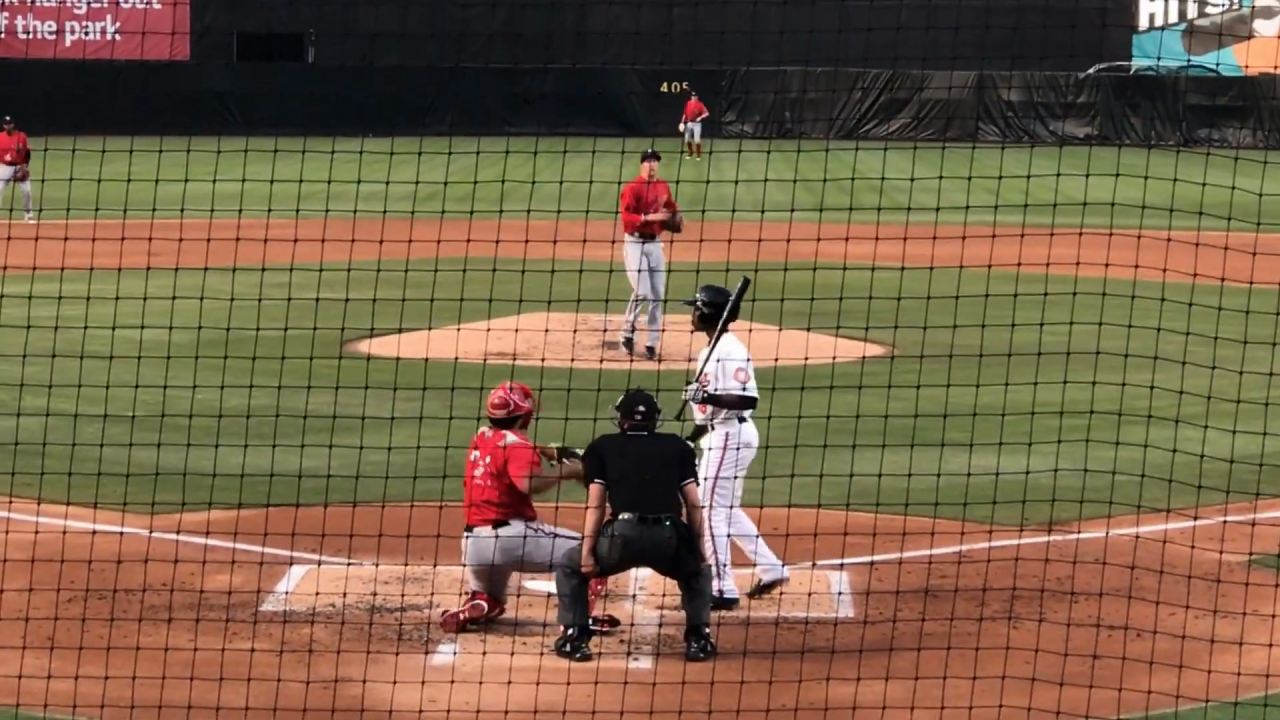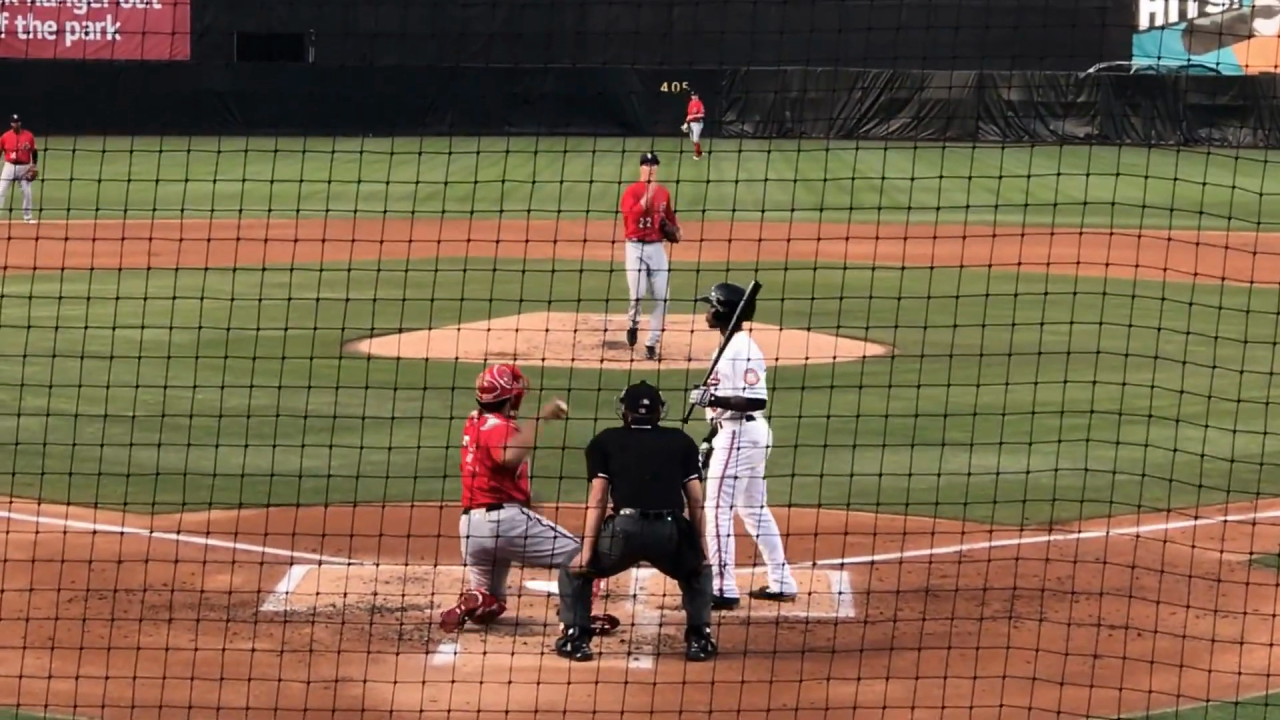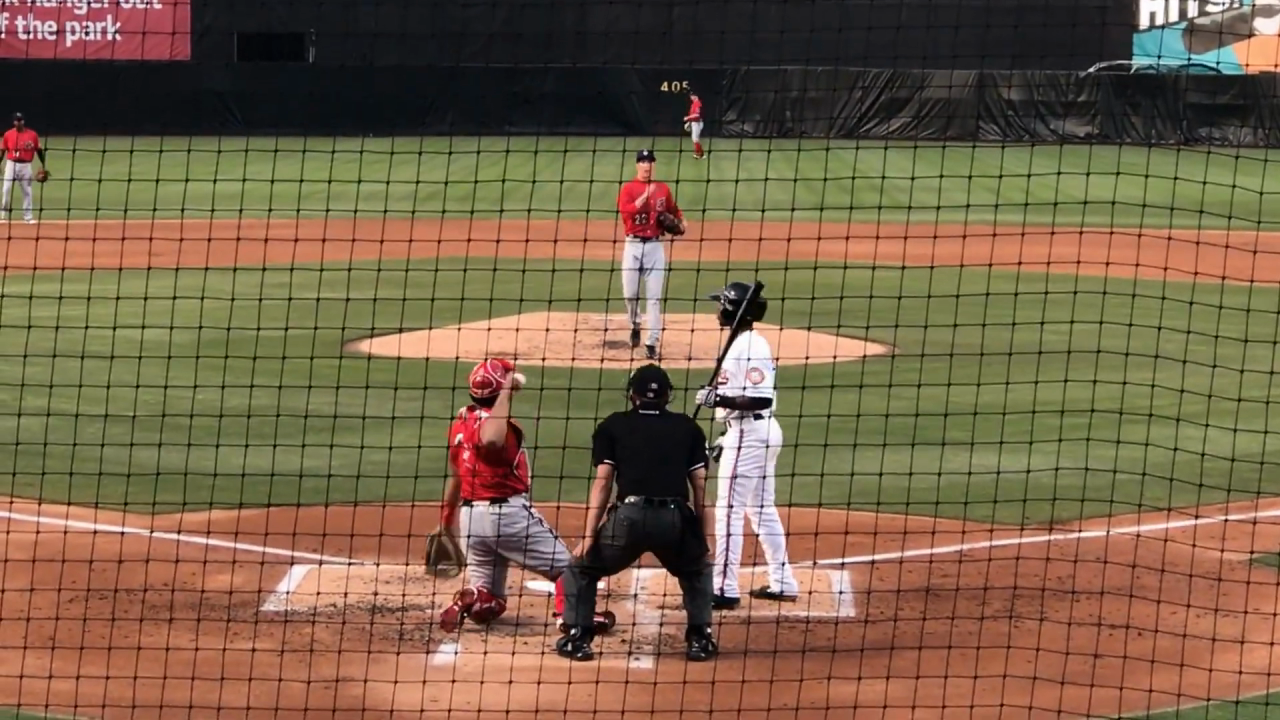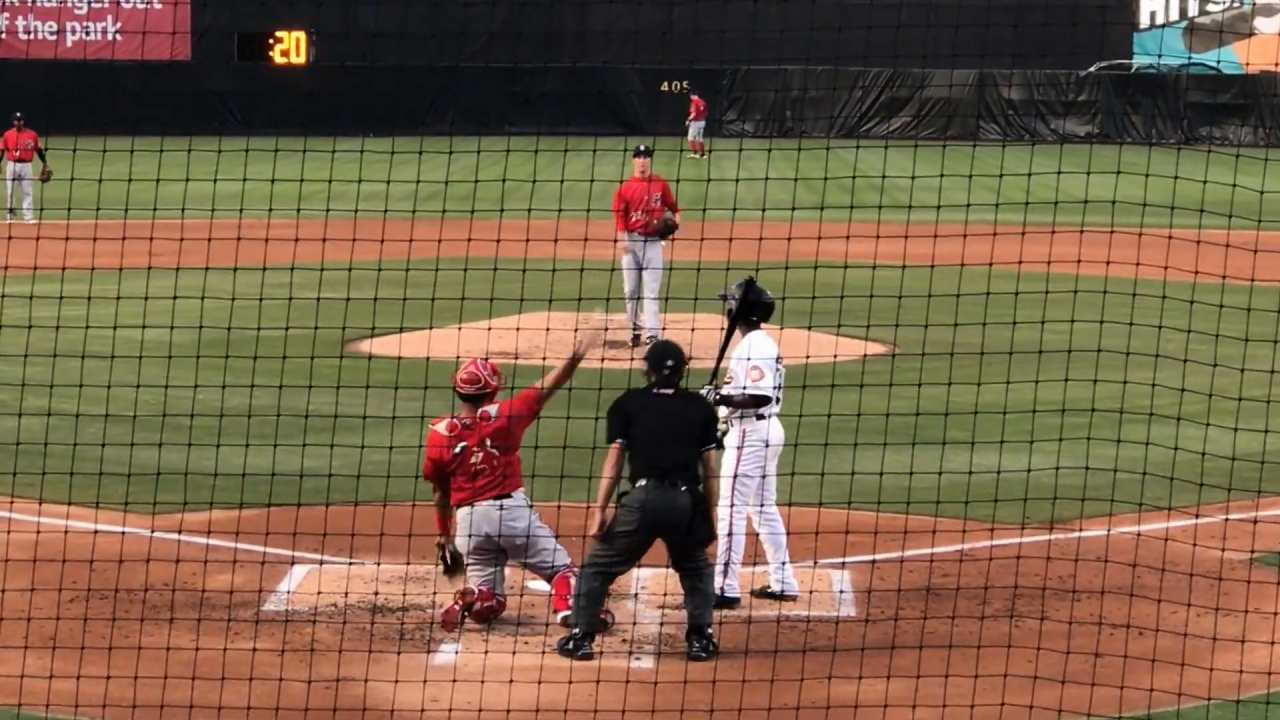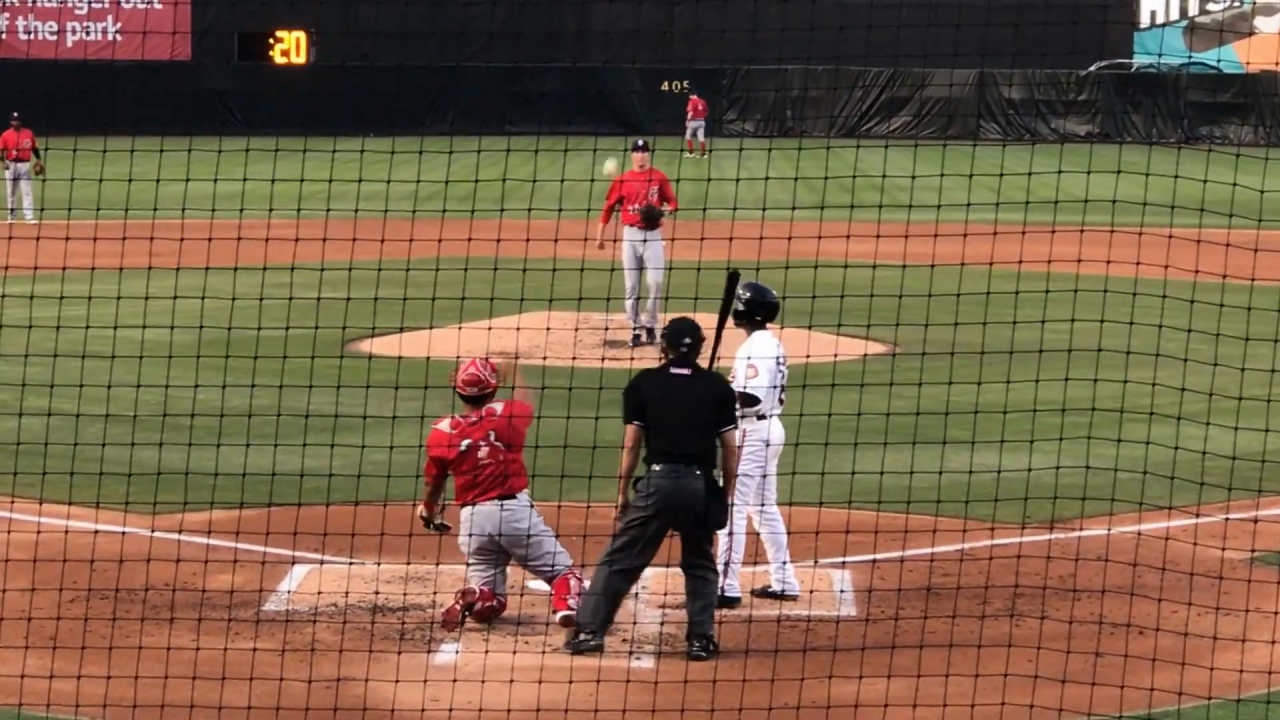
dt=0.2s
person 1, frame 1
left shoulder: (730, 350)
right shoulder: (712, 351)
left elbow: (748, 400)
left wrist: (707, 396)
right wrist: (690, 439)
left hip: (730, 437)
right hip: (721, 437)
left knee: (712, 512)
right knee: (725, 510)
left ankle: (723, 591)
right ankle: (771, 569)
person 1, frame 2
left shoulder: (742, 350)
right shoulder: (730, 347)
left elbow: (757, 401)
left wrist: (714, 400)
right wrist: (710, 440)
left hip: (740, 435)
right hip: (747, 433)
left knee: (718, 510)
right knee: (755, 510)
left ankle: (724, 590)
right ankle: (781, 582)
person 1, frame 3
left shoulder: (748, 348)
right shoulder: (747, 344)
left elbow: (763, 399)
left wrist: (720, 400)
right wrist: (725, 437)
left hip: (749, 434)
right hip: (761, 432)
left knee: (729, 510)
right knee: (761, 509)
left ankle: (725, 589)
right ankle: (783, 582)
person 1, frame 4
left shoulder: (752, 347)
right shoulder: (762, 343)
left elbow: (761, 397)
left wrist: (721, 398)
right wrist: (728, 414)
left hip: (750, 433)
right hip: (765, 430)
left knee: (731, 509)
right knee: (763, 508)
left ankle: (726, 589)
right ankle: (783, 583)
person 1, frame 5
left shoulder: (755, 347)
right shoulder: (771, 344)
left elbow: (752, 396)
left hip: (752, 432)
right hip: (768, 429)
left knee: (733, 509)
right knee: (764, 507)
left ankle: (727, 588)
right ankle: (784, 582)
person 2, frame 1
left shoulder: (602, 447)
right shoulder: (677, 446)
left elbow: (596, 503)
right elbow: (693, 504)
left wrist: (587, 553)
right wrist: (696, 550)
left hip: (623, 535)
right hip: (669, 538)
left knee: (570, 565)
right knee: (698, 570)
left ankle: (575, 637)
right ankle: (698, 638)
person 2, frame 2
left shoulder: (606, 440)
right shoulder: (680, 441)
left elbow: (598, 497)
right elbow: (696, 500)
left wrist: (587, 548)
right wrist: (699, 547)
left hip: (625, 530)
right hip: (670, 533)
left knee: (575, 567)
right knee: (698, 569)
left ankle: (576, 637)
right ankle: (699, 638)
person 2, frame 3
left shoulder: (613, 425)
right shoulder: (688, 427)
left elbow: (603, 482)
right elbow: (700, 488)
left wrist: (589, 535)
right wrist: (701, 538)
left hip: (630, 517)
right hip: (674, 519)
left knee: (581, 566)
right knee: (698, 569)
left ankle: (578, 637)
right ankle: (700, 638)
person 2, frame 4
left shoulder: (627, 403)
right shoulder: (700, 407)
left elbow: (614, 462)
right elbow: (709, 469)
left wrist: (598, 512)
right wrist: (707, 516)
left hip: (642, 498)
right hip: (685, 501)
left knee: (597, 566)
right knee: (697, 569)
left ankle: (580, 637)
right ankle: (701, 638)
person 2, frame 5
left shoulder: (644, 382)
right shoulder: (718, 386)
left elbow: (631, 445)
right elbow: (730, 448)
left wrist: (622, 493)
right wrist: (726, 493)
left hip: (657, 482)
right hip: (700, 484)
left knee: (620, 559)
right knee: (701, 565)
left ankle: (590, 630)
right ankle: (702, 638)
person 3, frame 1
left shoulder: (481, 437)
right shoulder: (516, 445)
right elbow: (529, 485)
left wrist: (544, 452)
right wrist: (567, 470)
left hip: (473, 543)
right hip: (510, 536)
left knee: (489, 604)
left ankle: (473, 609)
person 3, frame 2
left shoulder: (475, 421)
right shoulder: (498, 427)
right elbow: (510, 456)
right wrist: (541, 417)
left hip: (472, 526)
right hip: (506, 520)
left knee: (488, 605)
left ankle: (470, 604)
person 3, frame 3
left shoulder: (464, 419)
right shoulder: (489, 421)
left elbow: (455, 476)
right elbow: (491, 440)
left wrist: (447, 519)
right wrist: (507, 393)
left hip: (470, 517)
right hip: (509, 513)
left knee: (487, 605)
right knee: (567, 566)
left ankle: (468, 601)
person 3, frame 4
left shoulder: (439, 434)
right shoulder: (501, 414)
left elbow: (441, 493)
right elbow: (547, 388)
left wrist: (445, 534)
right wrist: (575, 357)
left hip: (468, 518)
right hip: (511, 510)
left knee: (487, 605)
right knee: (561, 569)
left ankle: (467, 602)
right ankle: (569, 607)
person 3, frame 5
left shoulder: (441, 433)
right shoulder: (508, 414)
left elbow: (433, 486)
right elbow: (524, 404)
left wrist: (428, 513)
right wrist: (515, 377)
left hip: (474, 518)
right hip: (515, 510)
left knee: (488, 604)
right knee: (562, 570)
left ankle: (469, 601)
right ankle: (568, 607)
person 4, frame 1
left shoulder: (663, 187)
right shoulder: (632, 188)
left elbow: (670, 206)
right elbow: (625, 217)
left wrist: (675, 217)
right wrist: (650, 218)
left hip: (654, 244)
right hip: (634, 242)
left knee: (657, 295)
right knee: (641, 291)
left ankle: (651, 344)
right ankle: (627, 334)
person 4, frame 2
left shoulder: (663, 192)
right shoulder: (631, 191)
left elbow: (670, 215)
right elbow: (632, 215)
left wrist: (676, 228)
right wrist: (648, 195)
left hip: (657, 248)
right hip: (636, 248)
left knee: (660, 297)
right knee: (637, 293)
left ankle: (652, 343)
right ankle: (633, 323)
person 4, frame 3
left shoulder: (663, 188)
right shoulder: (628, 188)
left elbow: (673, 209)
right elbow: (626, 212)
left wrist: (681, 220)
right wrist: (645, 195)
left hip: (655, 246)
right hip: (633, 245)
left knee: (654, 295)
right knee: (630, 293)
left ankle: (652, 342)
right ankle: (635, 326)
person 4, frame 4
left shoulder: (661, 184)
right shoulder: (624, 186)
left elbow: (672, 206)
right elbow: (619, 216)
left wrist: (676, 217)
right wrist: (621, 240)
left hip: (653, 241)
right hip: (632, 241)
left knee: (651, 291)
right knee: (631, 290)
left ankle: (652, 335)
right ankle: (636, 331)
person 4, frame 5
left shoulder: (659, 177)
right shoulder: (622, 179)
left elbow: (672, 202)
right elbow: (609, 206)
left wrist: (665, 210)
right wrist: (600, 233)
left hip: (653, 235)
right hip: (631, 234)
left knee: (655, 282)
right knee: (631, 287)
left ankle: (650, 325)
right ankle: (636, 330)
